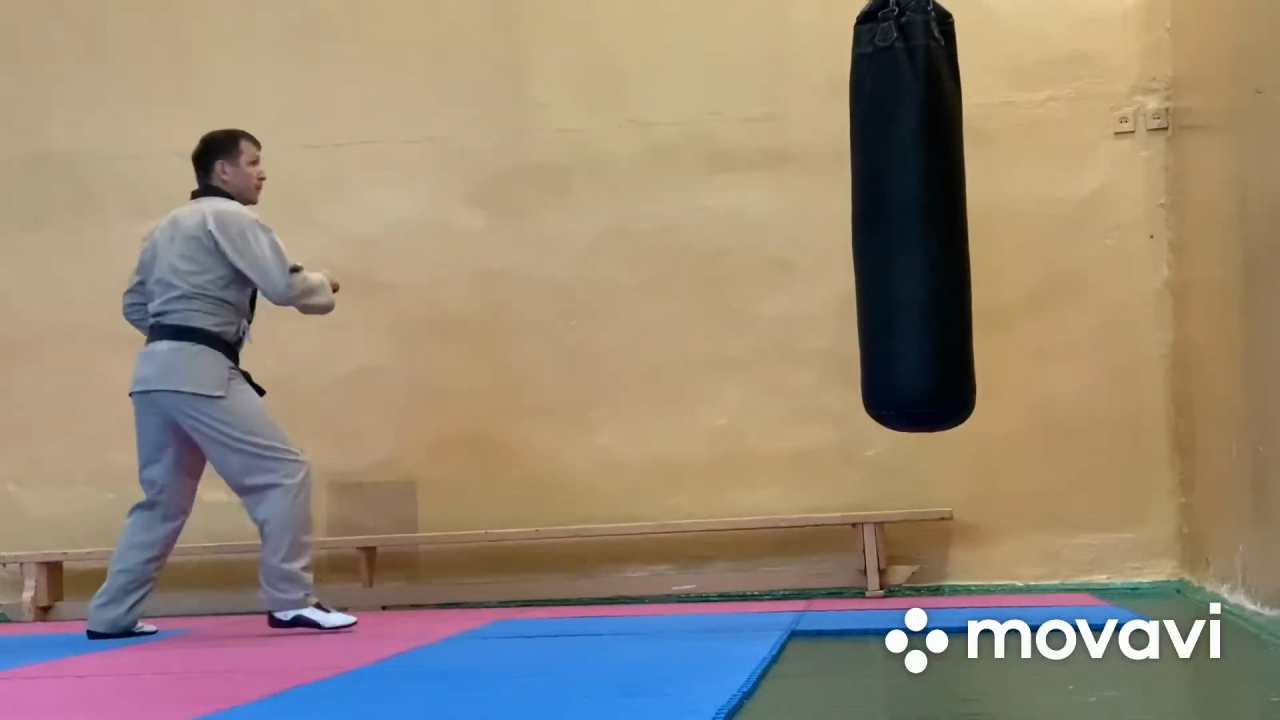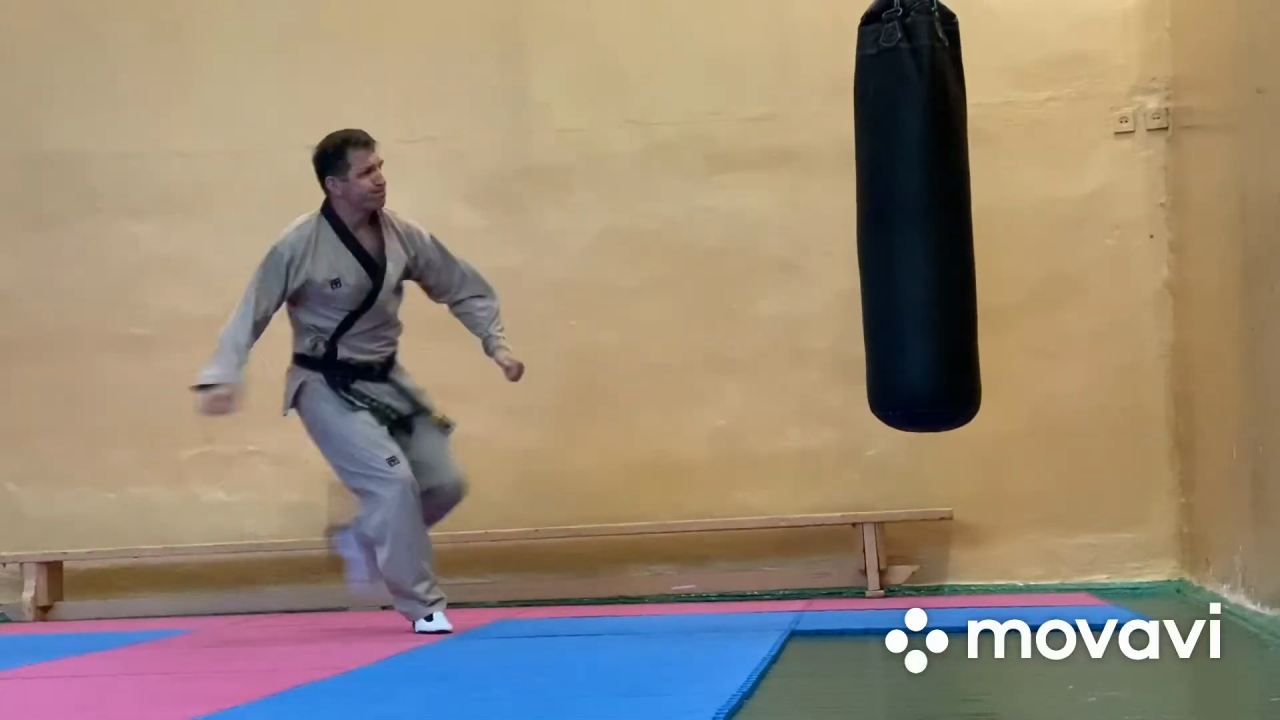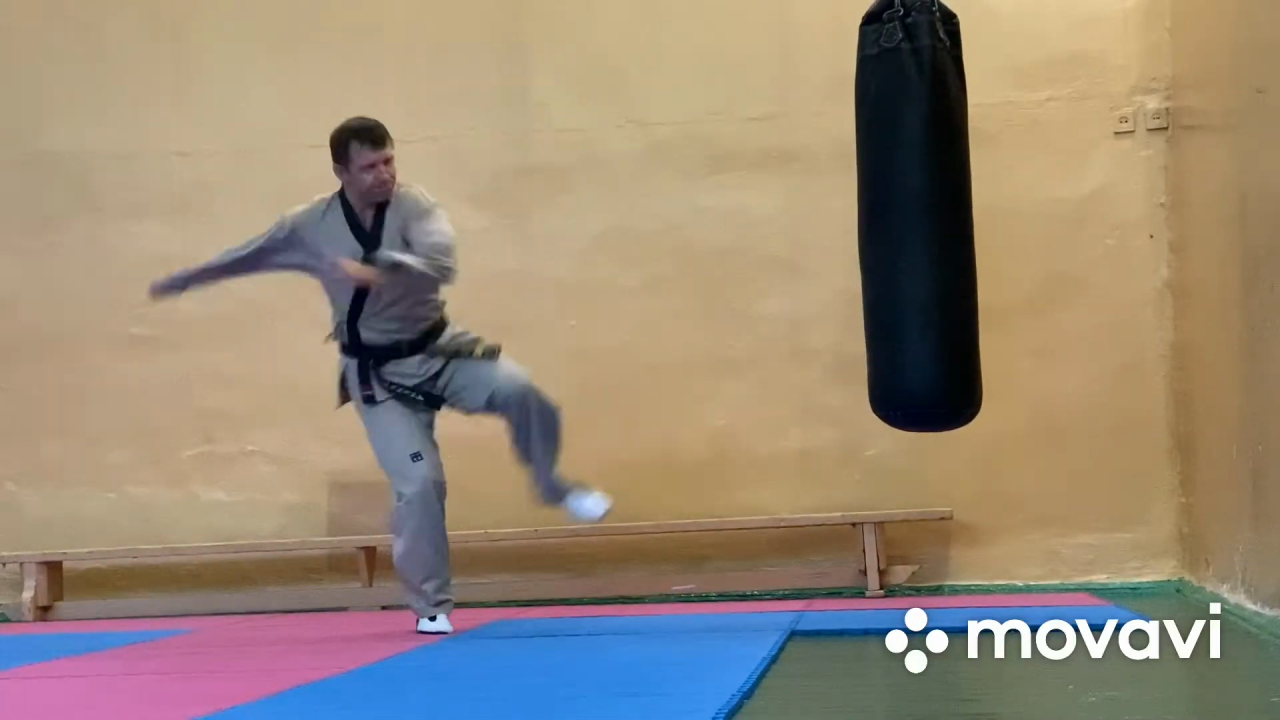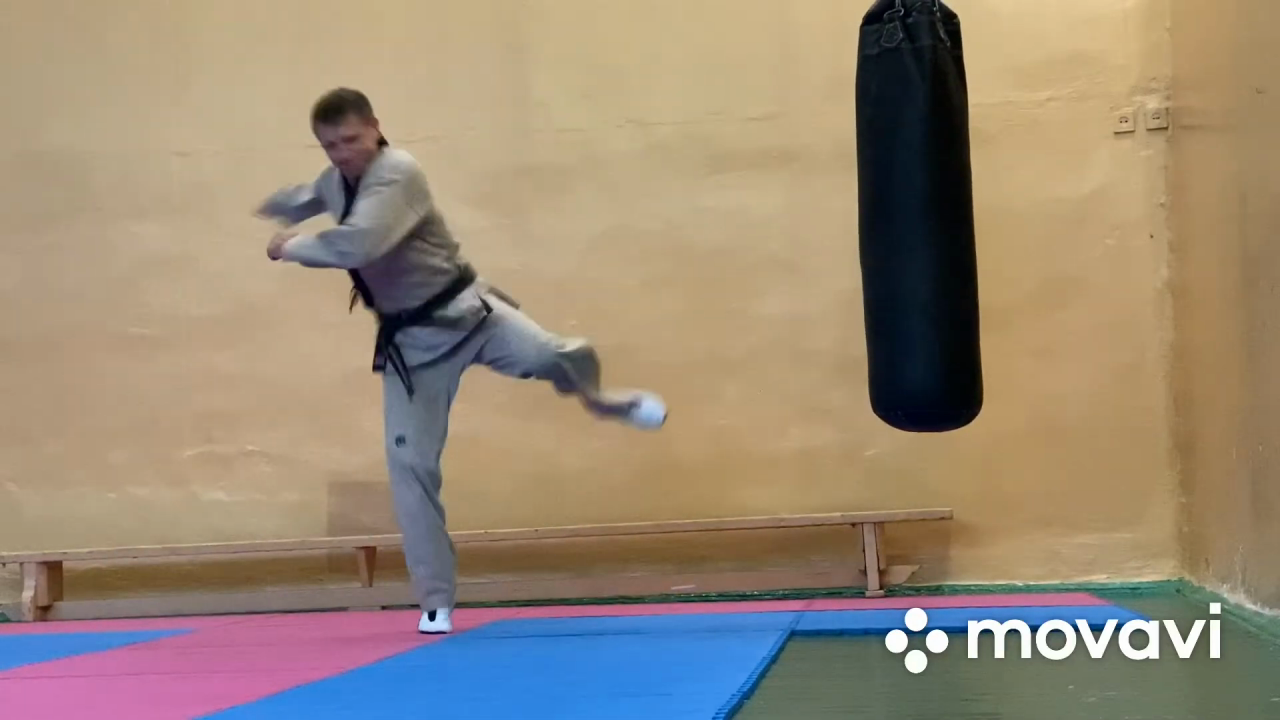
dt=0.7s
person 1, frame 1
left shoulder: (165, 228)
right shoulder: (231, 217)
left elbow: (134, 306)
right elbow: (283, 287)
right wrist: (323, 285)
left hip: (154, 370)
right hip: (199, 370)
left knee: (163, 498)
right knee: (281, 472)
left ankle: (111, 614)
right ankle: (290, 600)
person 1, frame 2
left shoulder: (402, 233)
right shoulder: (298, 245)
left elbow: (464, 287)
right elbow: (249, 315)
left wrist: (498, 342)
right wrist: (221, 379)
left hip: (382, 381)
right hip: (328, 387)
left knee: (441, 485)
right knee: (393, 484)
left ankle: (362, 538)
right ankle: (422, 604)
person 1, frame 3
left shoulder: (414, 205)
right shoulder: (310, 226)
left elbow: (440, 260)
right elbow: (241, 259)
left wrist: (377, 272)
right wrist: (178, 281)
left hip: (438, 351)
right hip: (378, 373)
left knee: (520, 394)
right knee: (419, 483)
left ankle: (553, 488)
right ankle: (431, 604)
person 1, frame 4
left shoulder: (396, 174)
right shoulder: (343, 178)
left elbow: (361, 245)
left wrist: (289, 245)
right wrist: (278, 210)
left hip: (464, 309)
right hip: (410, 333)
left knee: (545, 357)
right knee: (409, 461)
left ankle: (605, 397)
right ankle: (435, 597)
